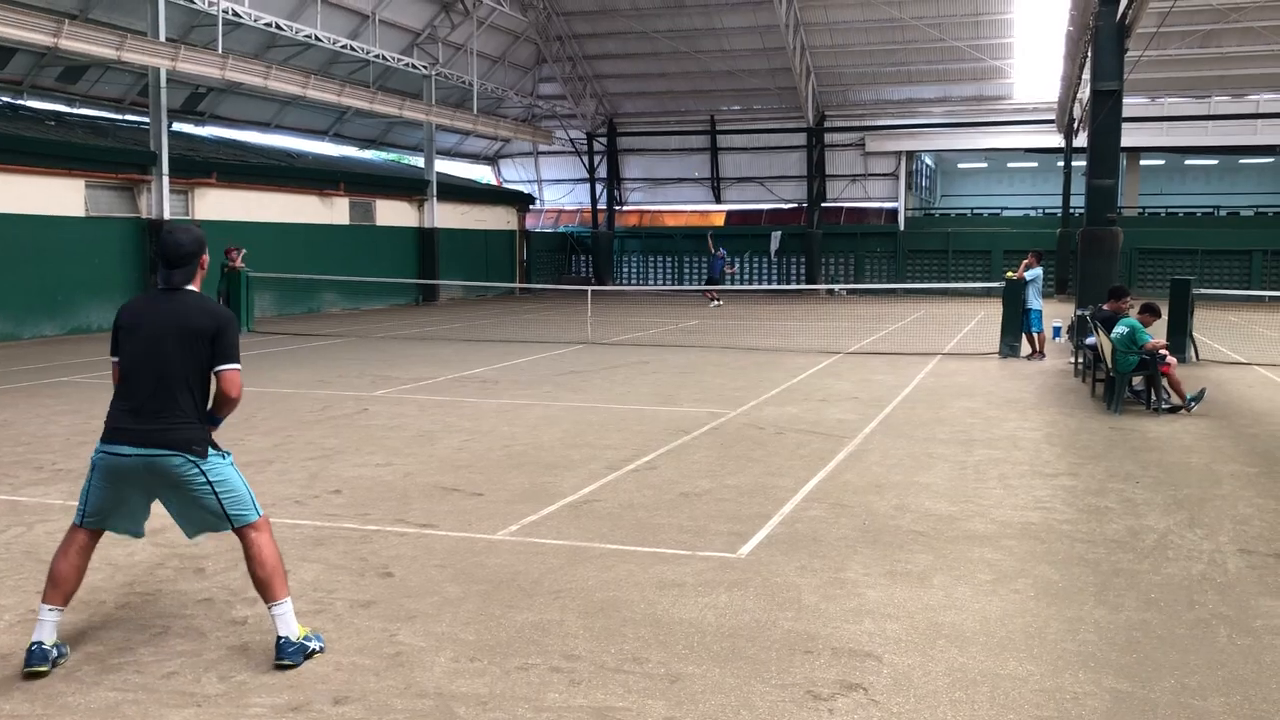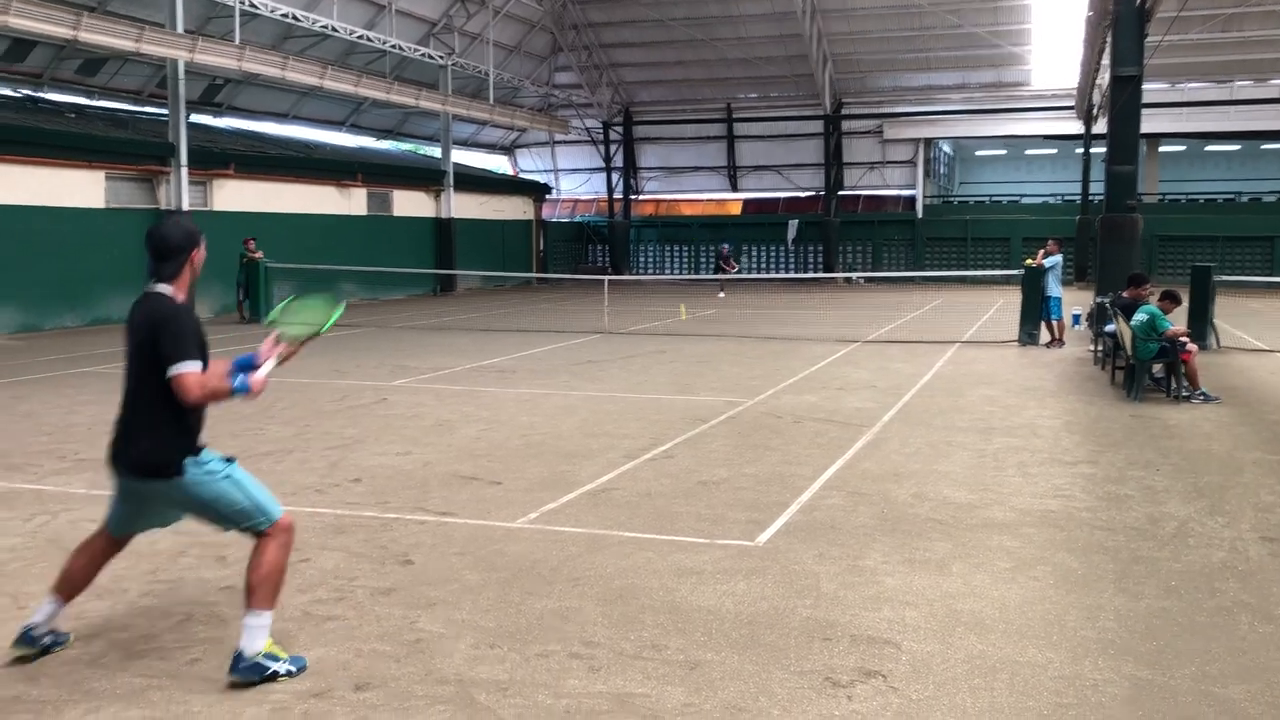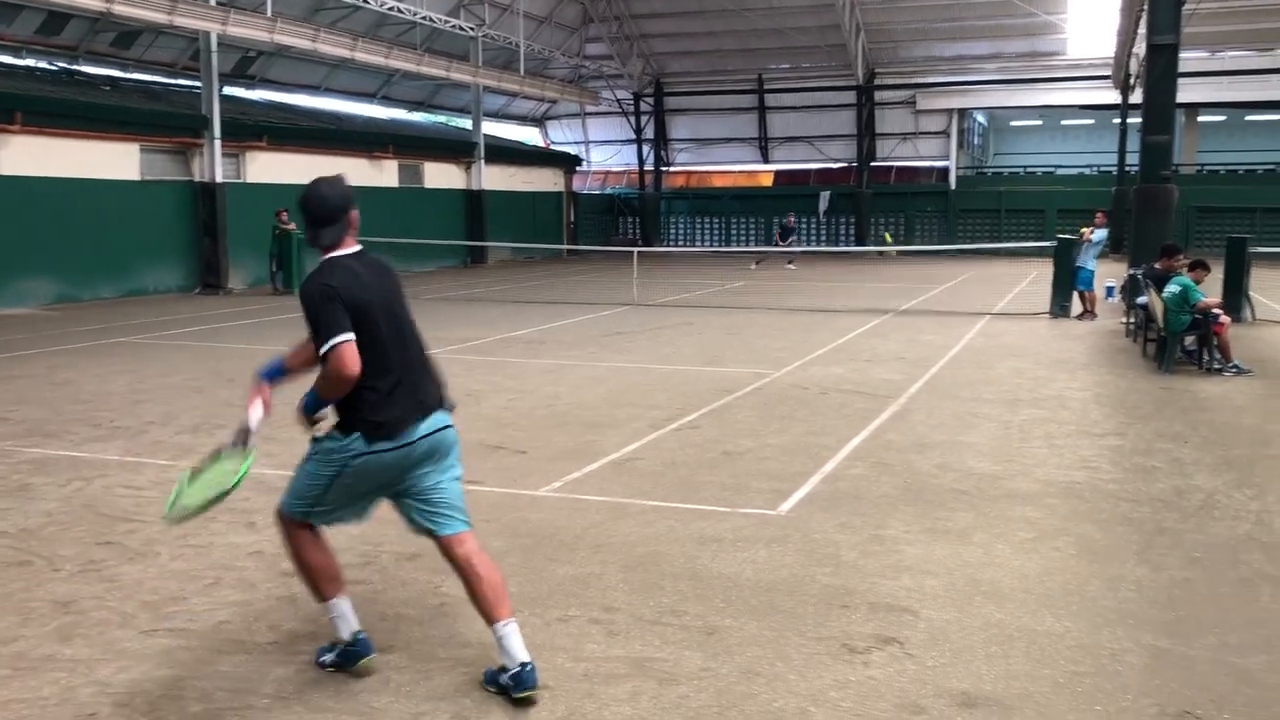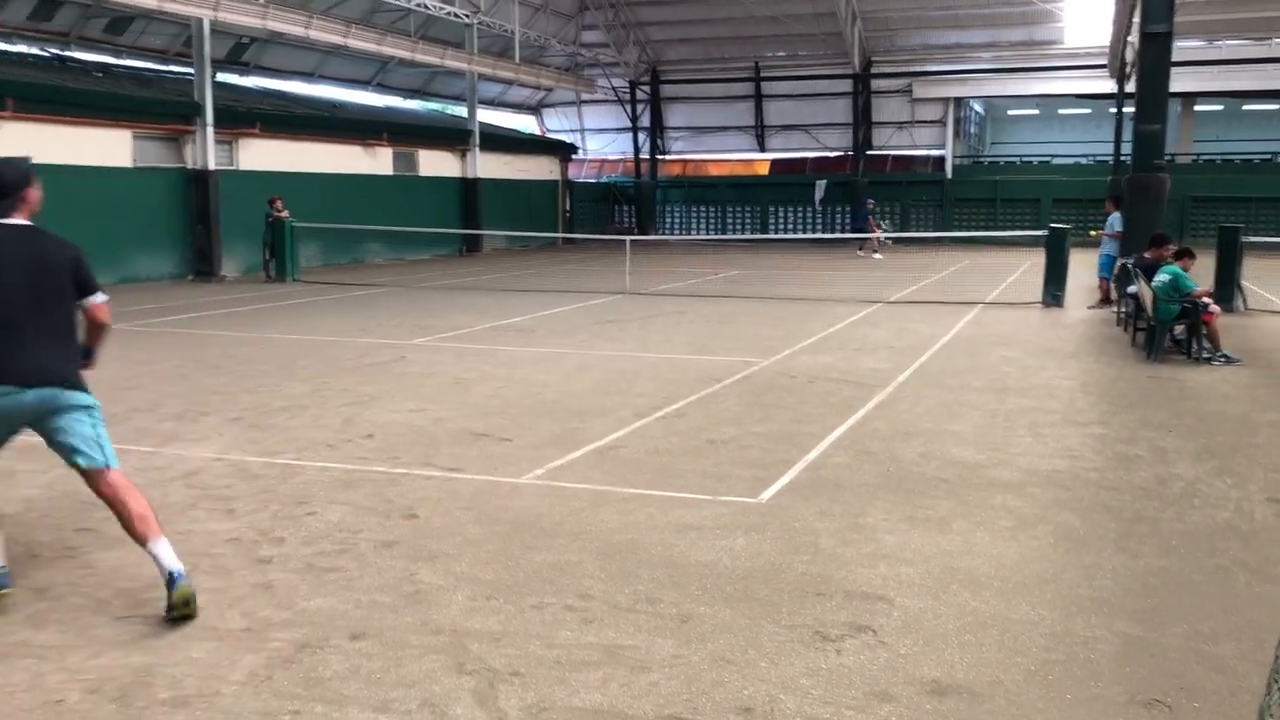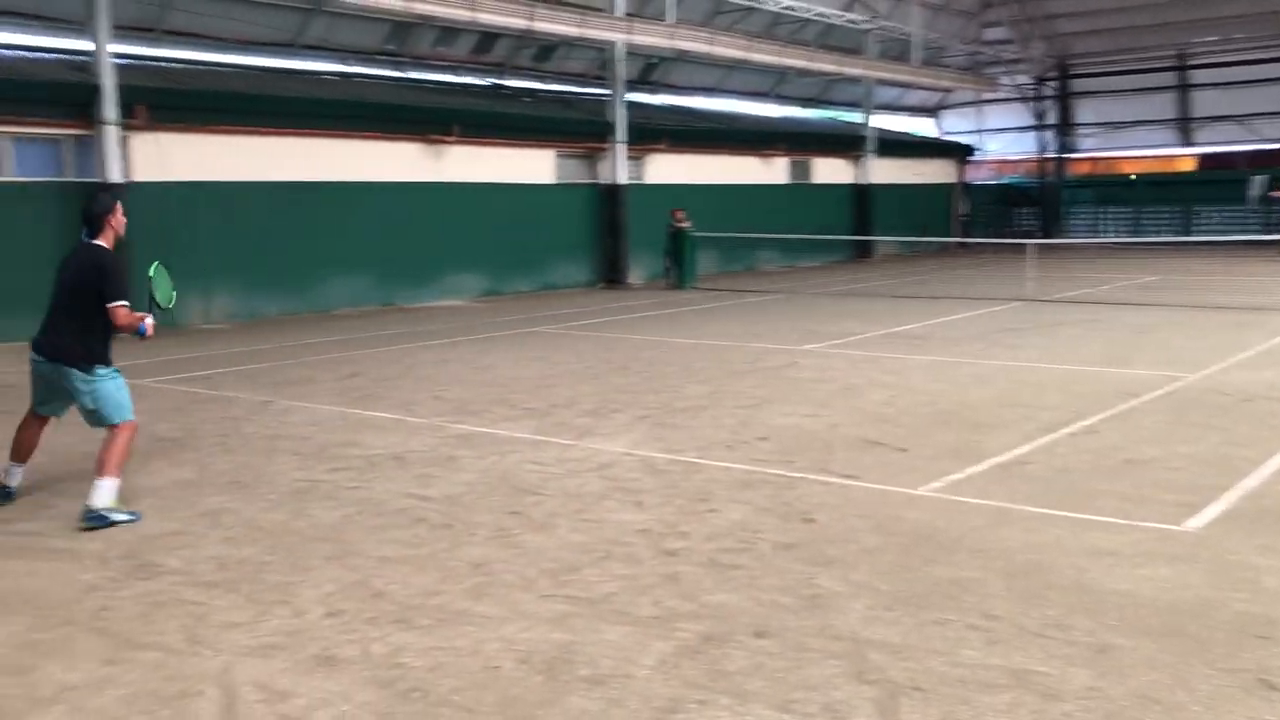
dt=1s
person 1, frame 1
left shoulder: (128, 311)
right shoulder: (216, 316)
left elbow: (119, 380)
right elbow: (231, 391)
right wrist: (210, 419)
left hip: (118, 444)
right hip: (183, 448)
left knee: (83, 532)
right knee: (254, 528)
left ankle: (42, 643)
right ankle: (289, 636)
person 1, frame 2
left shoulder: (145, 308)
right shoulder: (176, 316)
right elbow: (193, 391)
left wrist: (253, 359)
right wrist: (243, 385)
left hip: (134, 459)
right hip: (175, 465)
left knee: (113, 535)
right knee: (277, 528)
left ankle: (37, 628)
right ankle: (253, 652)
person 1, frame 3
left shoulder: (320, 285)
right shoulder: (377, 269)
left elbow: (346, 369)
left wrist: (313, 402)
right wrist: (271, 373)
left hip: (368, 438)
right hip: (430, 428)
left knee: (297, 520)
right knee: (458, 542)
left ankle: (350, 639)
right ankle: (518, 664)
person 1, frame 4
right shoulder: (63, 251)
right elbow: (100, 317)
right wrist: (86, 352)
right hip: (59, 386)
right knee: (109, 481)
right ankle: (171, 572)
person 1, frame 5
left shoulder: (74, 257)
right shoulder: (107, 262)
right elbow: (120, 320)
left wrist: (133, 318)
right wrist: (142, 326)
left hip: (46, 355)
right hip: (84, 364)
left knee: (37, 416)
right knee: (123, 427)
right ankle: (101, 506)
